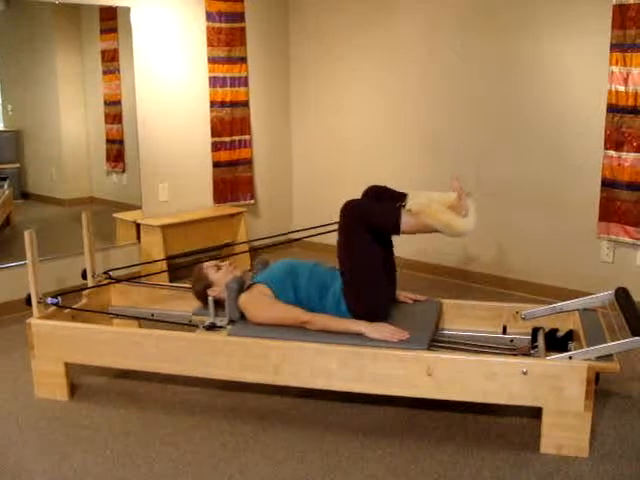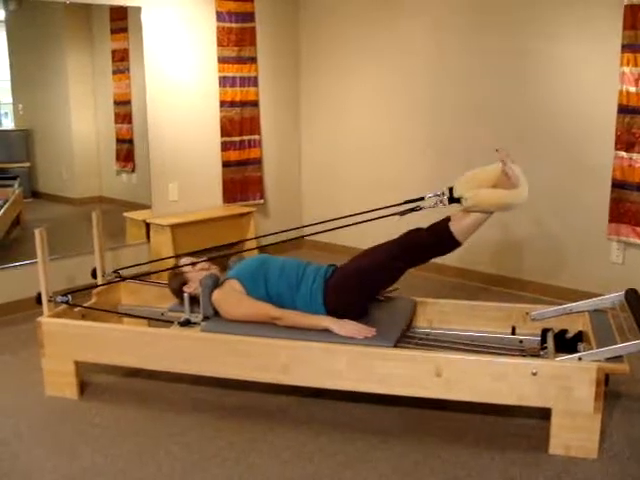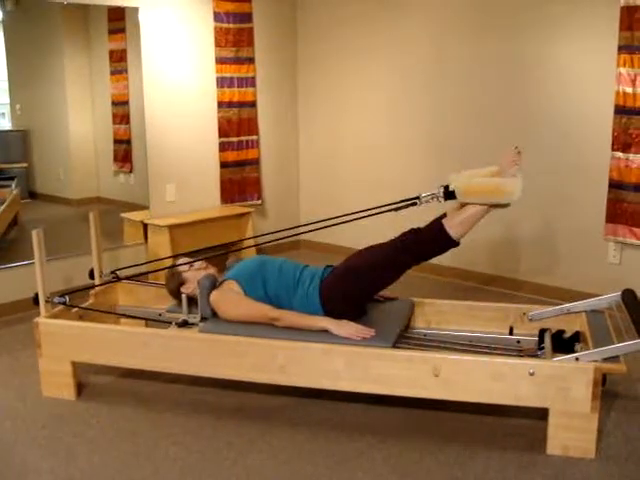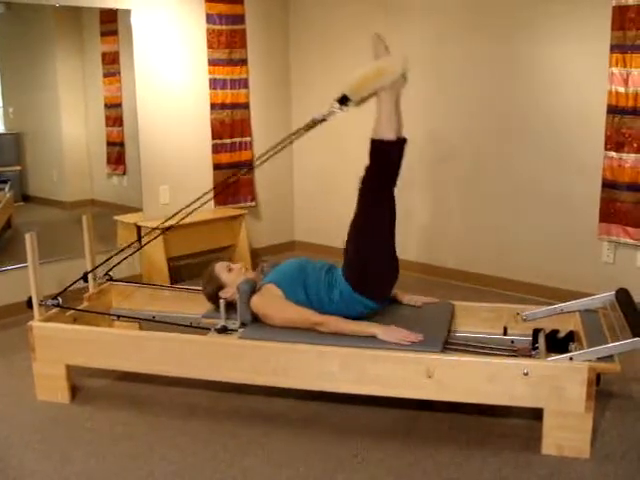
dt=1s
person 1, frame 1
left shoulder: (265, 280)
right shoulder: (249, 302)
right elbow: (307, 319)
left wrist: (391, 292)
right wrist: (364, 327)
left hip: (368, 291)
right hip: (362, 305)
left knee: (374, 196)
right knee: (354, 210)
left ankle: (443, 215)
right ankle: (442, 222)
person 1, frame 2
left shoulder: (239, 273)
right shoulder: (223, 298)
right elbow: (276, 315)
left wrist: (371, 284)
right wrist: (332, 323)
left hip: (332, 279)
right hip: (332, 298)
left knee: (417, 240)
right knee: (411, 247)
person 1, frame 3
left shoulder: (237, 275)
right shoulder: (220, 298)
right elbow: (274, 315)
right wrist: (331, 324)
left hip: (329, 280)
right hip: (330, 299)
left knee: (413, 243)
right knee: (408, 248)
person 1, frame 4
left shoulder: (271, 283)
right shoulder: (261, 303)
right elbow: (318, 322)
right wrist: (376, 329)
left hip: (358, 285)
right hip: (360, 293)
right knee: (374, 192)
